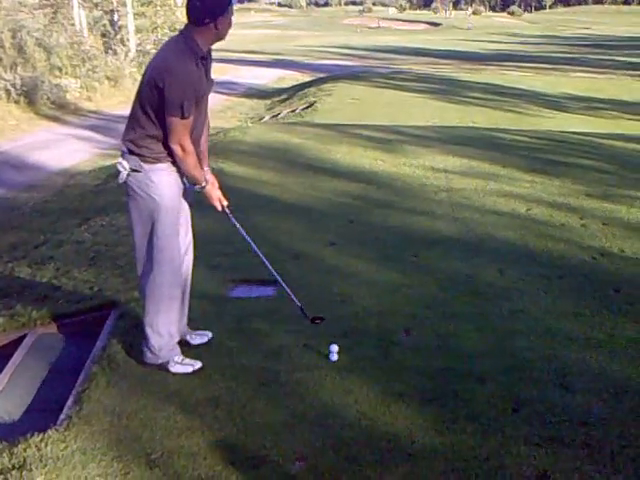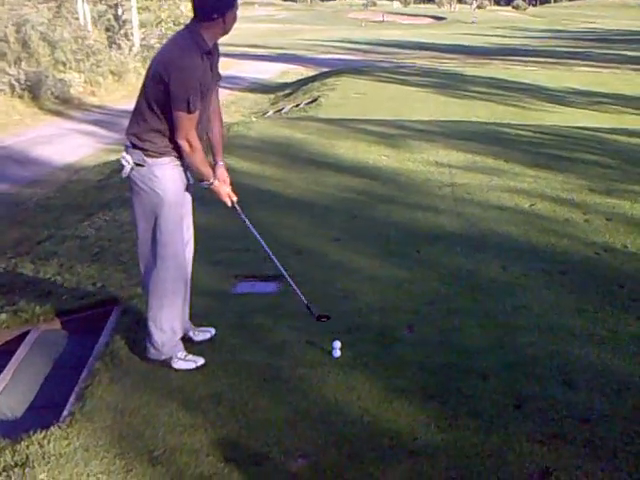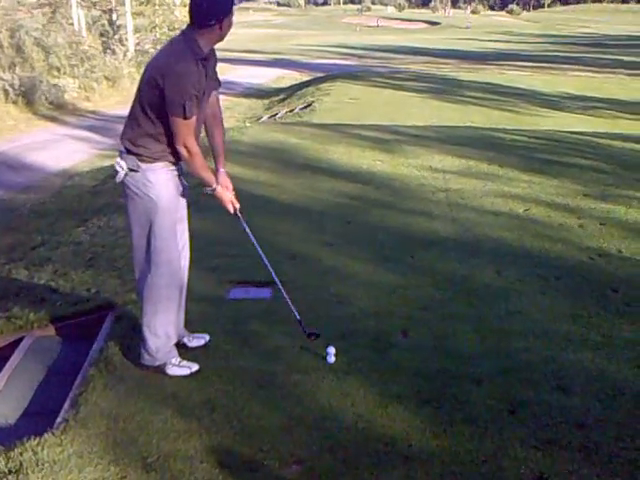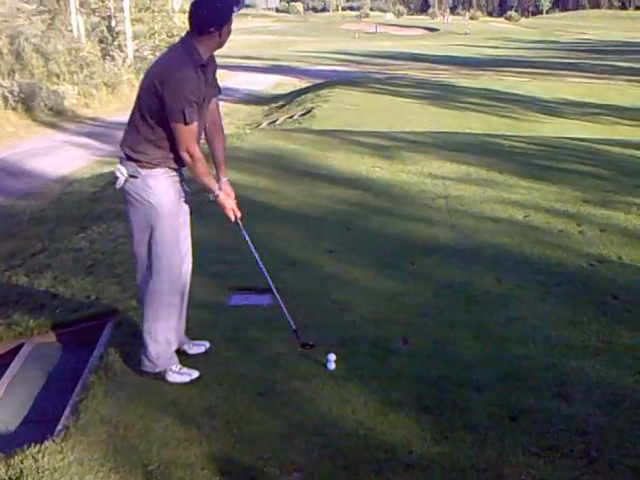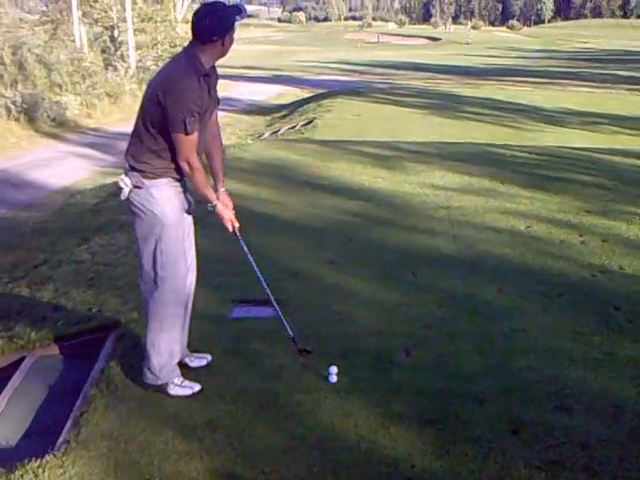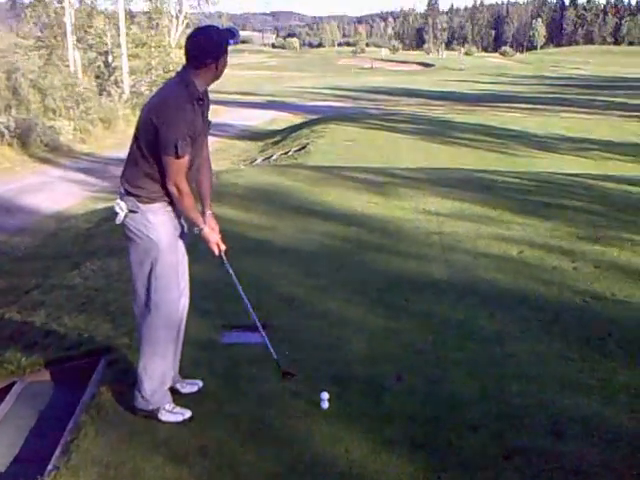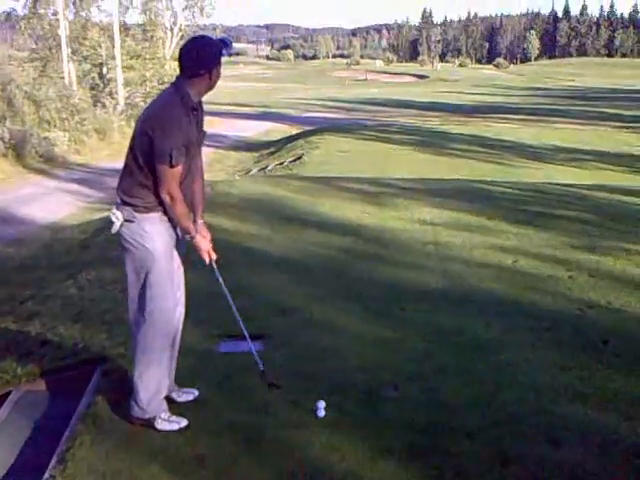
dt=0.1s
person 1, frame 1
left shoulder: (200, 53)
right shoulder: (179, 67)
left elbow: (200, 115)
right elbow: (179, 143)
left wrist: (207, 168)
right wrist: (203, 184)
left hip: (169, 165)
right hip: (151, 169)
left knee: (180, 253)
right knee: (164, 260)
left ankle: (175, 327)
right ankle: (159, 348)
person 1, frame 2
left shoulder: (207, 47)
right shoulder: (185, 61)
left elbow: (212, 107)
right elbow: (185, 138)
left wrist: (219, 163)
right wrist: (212, 181)
left hip: (173, 159)
right hip: (155, 163)
left knee: (180, 248)
right knee: (167, 255)
left ankle: (178, 323)
right ankle: (163, 344)
person 1, frame 3
left shoulder: (205, 55)
right shoulder: (179, 68)
left elbow: (212, 113)
right elbow: (185, 144)
left wrist: (222, 169)
right wrist: (214, 187)
left hip: (165, 164)
right hip: (149, 169)
left knee: (176, 256)
right knee: (162, 261)
left ankle: (173, 330)
right ankle: (157, 351)
person 1, frame 4
left shoulder: (205, 62)
right shoulder: (178, 74)
left elbow: (212, 120)
right elbow: (188, 149)
left wrist: (223, 177)
right wrist: (217, 193)
left hip: (167, 171)
right hip: (150, 175)
left knee: (178, 262)
right knee: (164, 267)
left ankle: (173, 337)
right ankle: (157, 357)
person 1, frame 5
left shoulder: (207, 73)
right shoulder: (181, 83)
left elbow: (211, 131)
right elbow: (187, 159)
left wrist: (221, 188)
right wrist: (215, 202)
left hip: (172, 182)
right hip: (153, 186)
left knee: (182, 273)
right knee: (170, 279)
left ankle: (175, 350)
right ankle: (160, 371)
person 1, frame 6
left shoulder: (199, 96)
right shoulder: (174, 107)
left elbow: (200, 157)
right elbow: (176, 183)
left wrist: (208, 213)
right wrist: (203, 227)
left hip: (165, 207)
right hip: (148, 210)
left knee: (175, 298)
right knee: (163, 303)
left ankle: (167, 376)
right ankle: (151, 396)
person 1, frame 7
left shoulder: (193, 106)
right shoulder: (169, 116)
left elbow: (195, 166)
right elbow: (169, 191)
left wrist: (200, 221)
right wrist: (195, 235)
left hip: (164, 217)
right hip: (145, 220)
left knee: (171, 307)
right knee: (159, 313)
left ankle: (164, 384)
right ankle: (147, 405)
